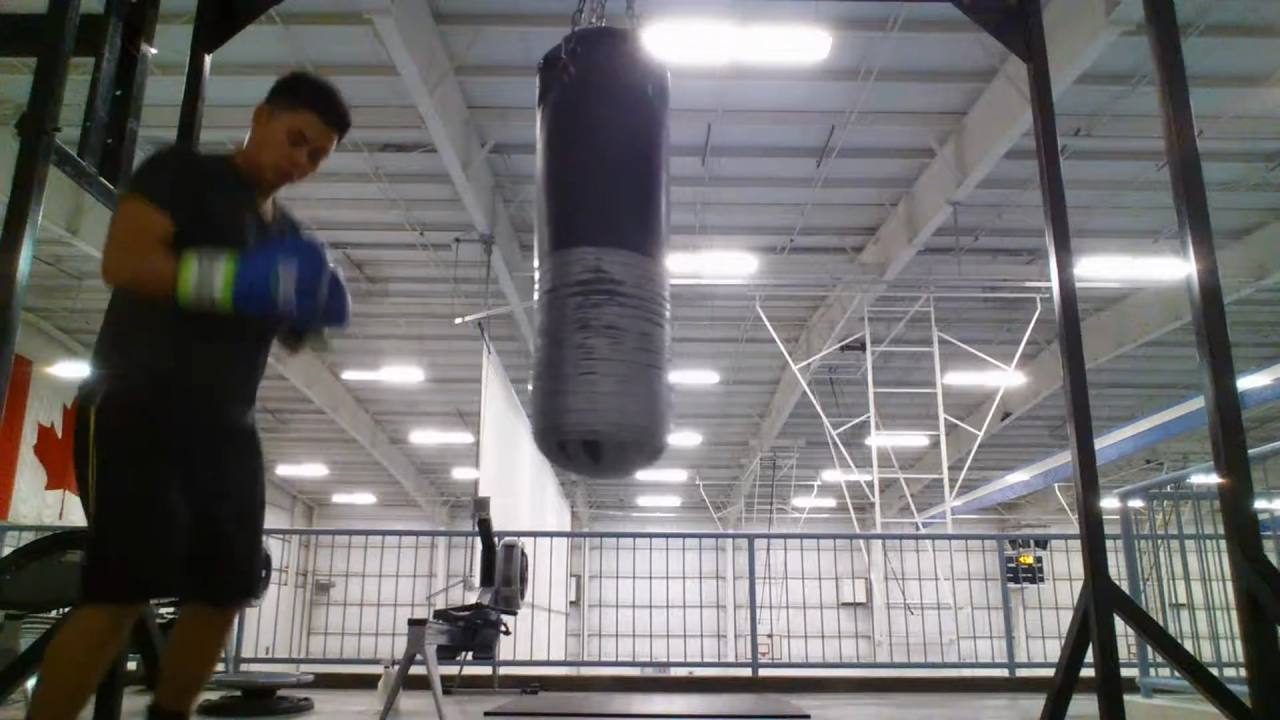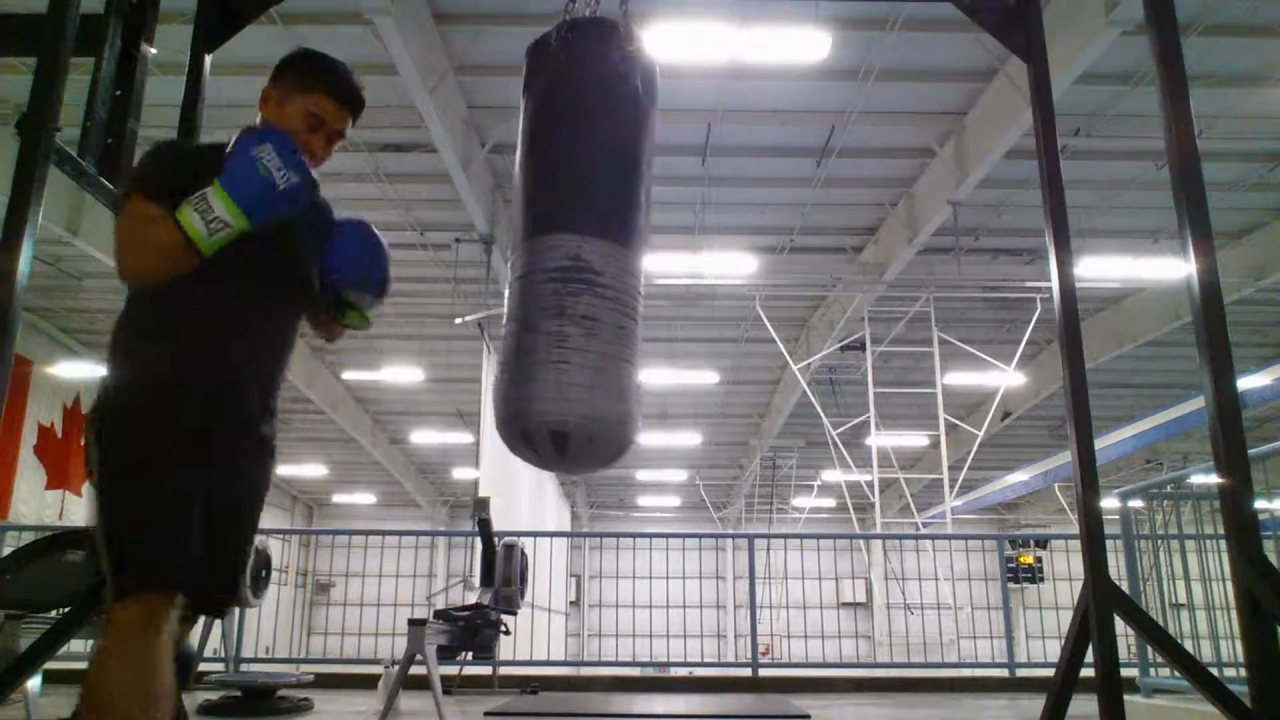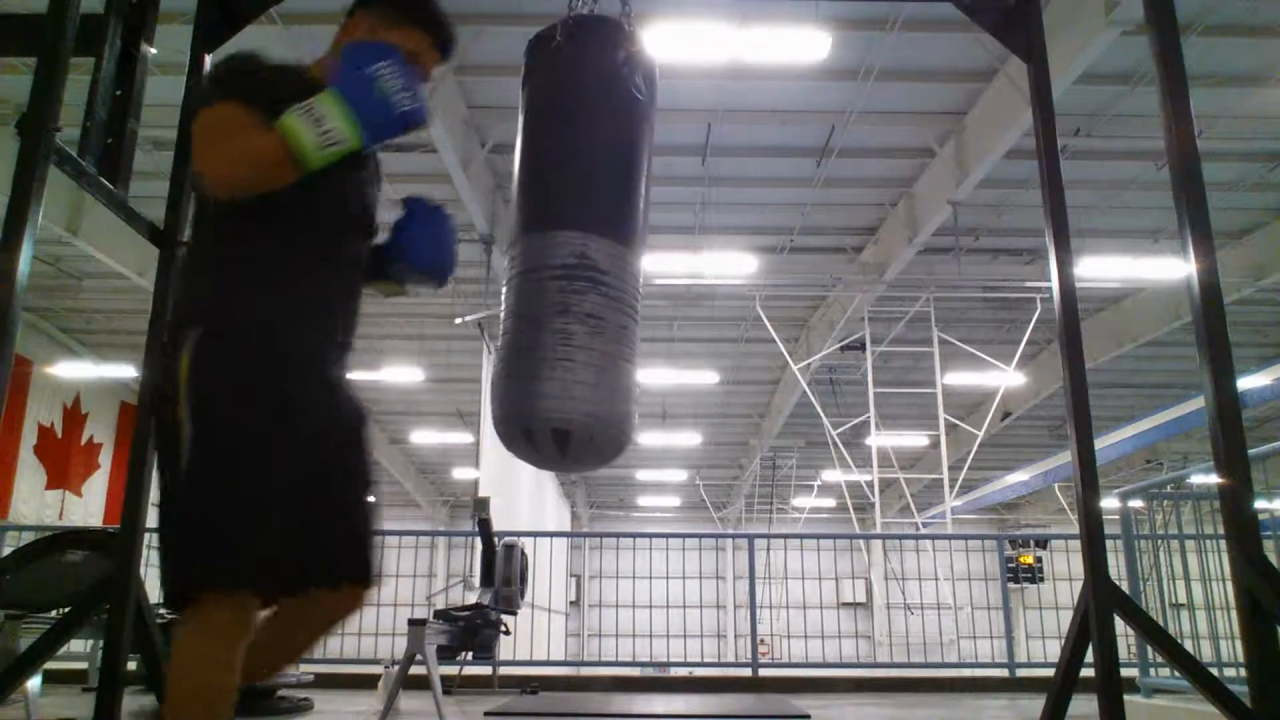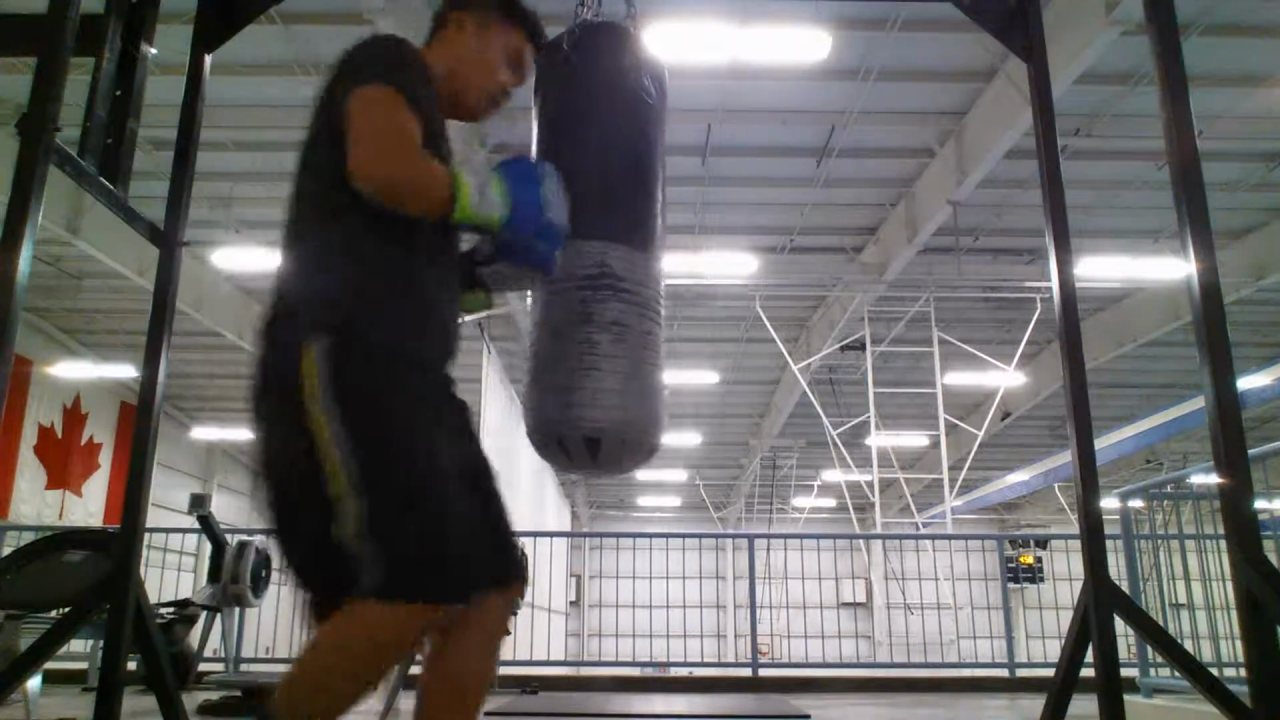
dt=0.3s
person 1, frame 1
left shoulder: (287, 230)
right shoulder: (180, 173)
left elbow: (290, 334)
right elbow: (124, 264)
left wrist: (309, 312)
right wrist: (241, 281)
left hip: (222, 428)
right hip: (135, 407)
left knee: (217, 597)
right knee: (122, 595)
person 1, frame 2
left shoulder: (312, 215)
right shoulder: (179, 165)
left elbow: (330, 324)
right elbow: (135, 261)
left wrist: (356, 289)
right wrist: (236, 205)
left hip: (240, 429)
right hip: (149, 407)
left knee: (176, 609)
right knee: (149, 599)
person 1, frame 3
left shoulder: (357, 158)
right shoulder: (248, 78)
right elbow: (224, 171)
left wrist: (399, 258)
right wrist: (338, 117)
left hip: (312, 383)
right hip: (225, 364)
left knee: (339, 586)
right knee: (228, 590)
person 1, frame 4
left shoulder: (420, 126)
right shoulder: (387, 64)
right elbow: (382, 169)
left wrist: (497, 259)
right wrist: (497, 200)
left hip: (411, 384)
right hip: (339, 367)
left knee: (486, 599)
right knee: (412, 599)
